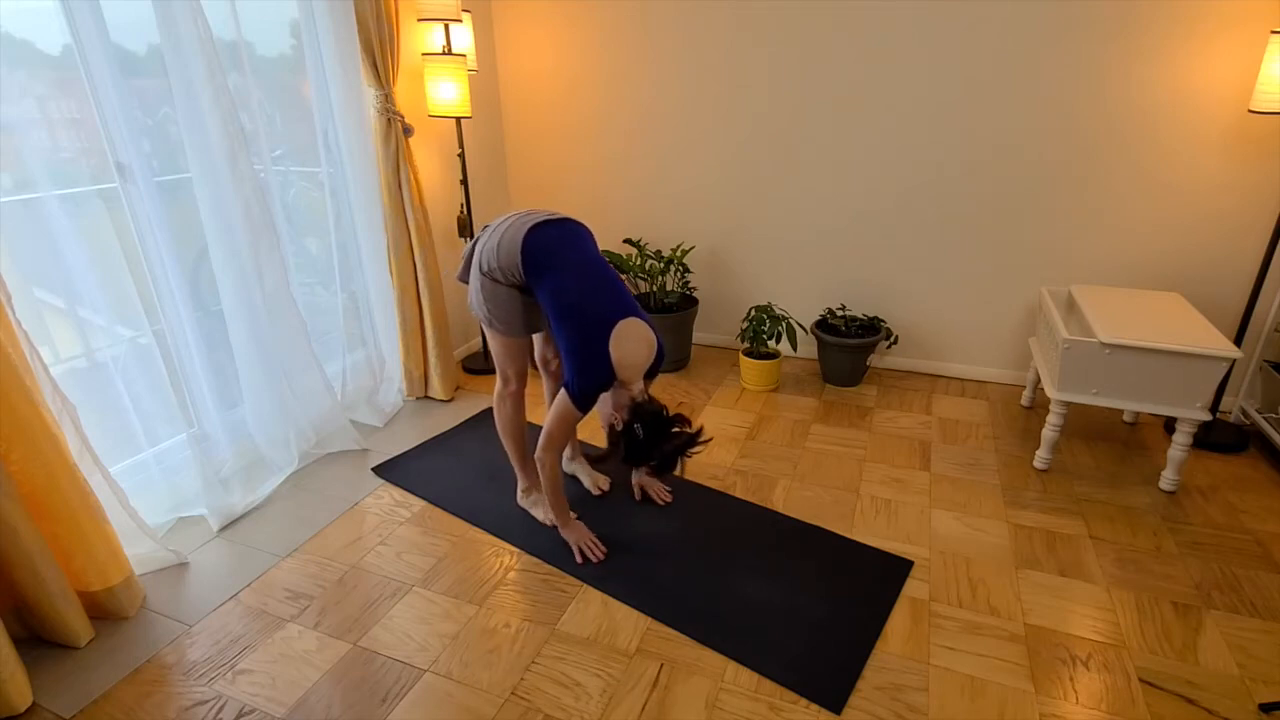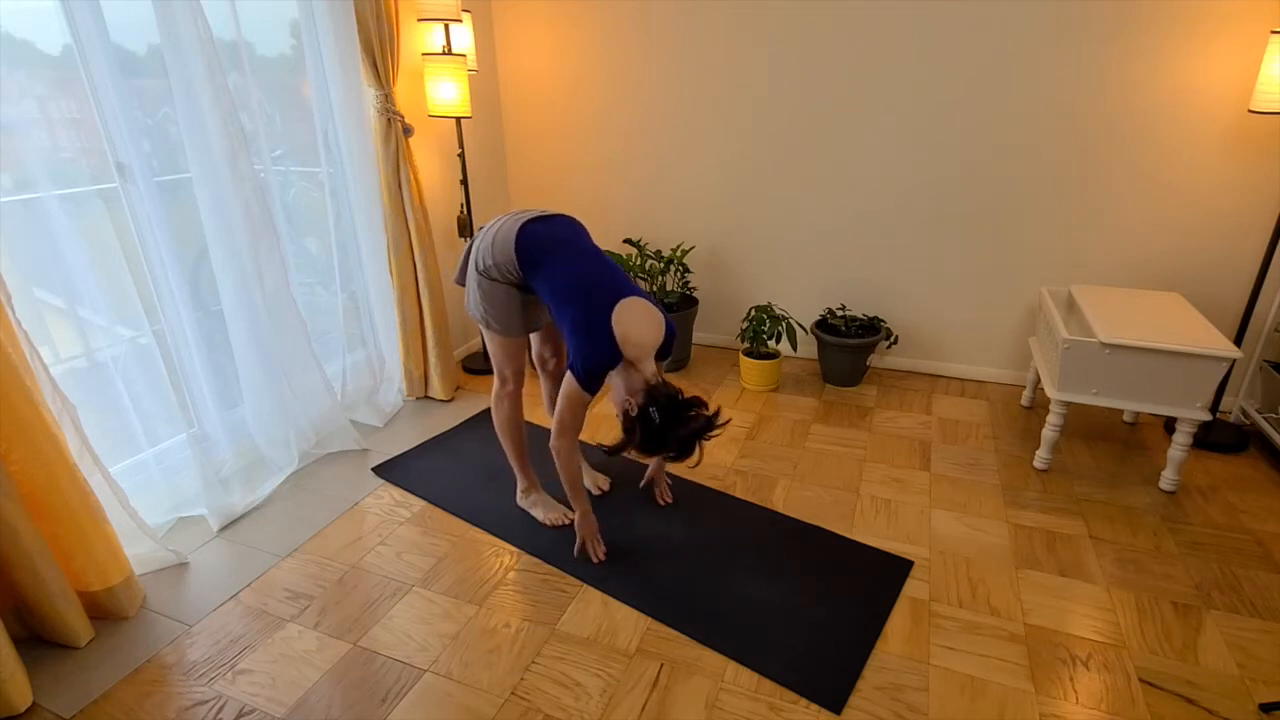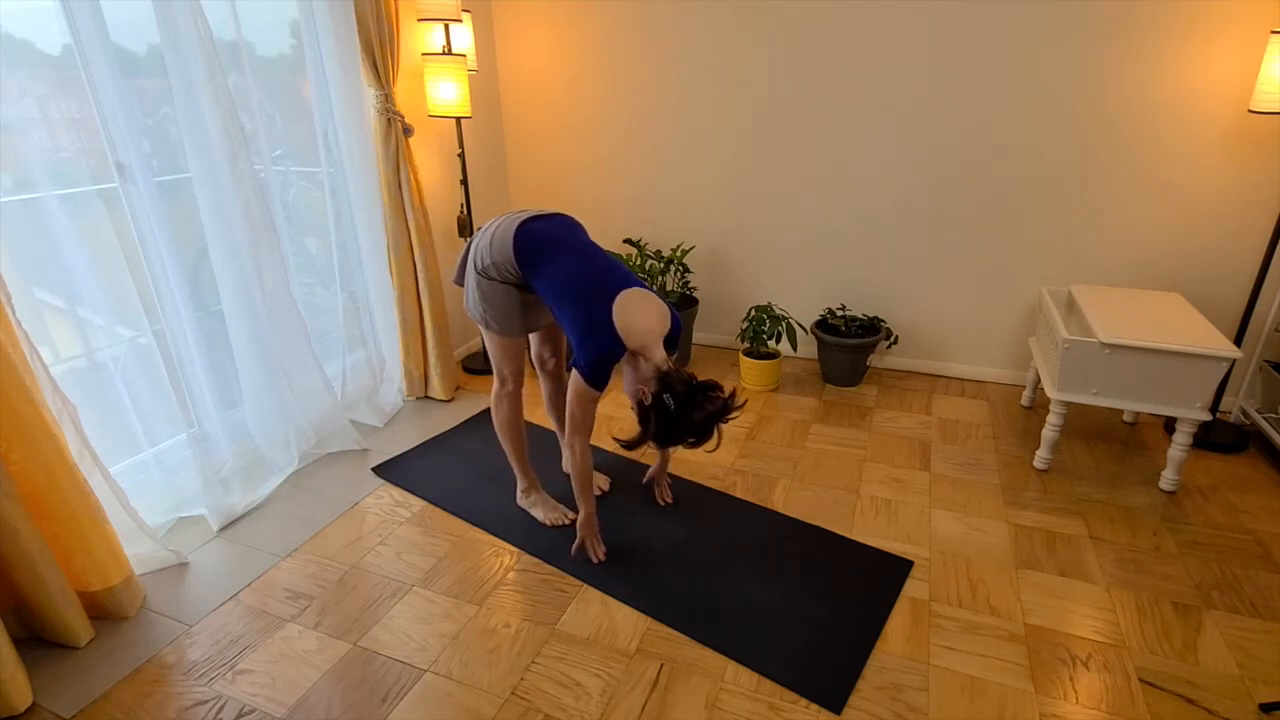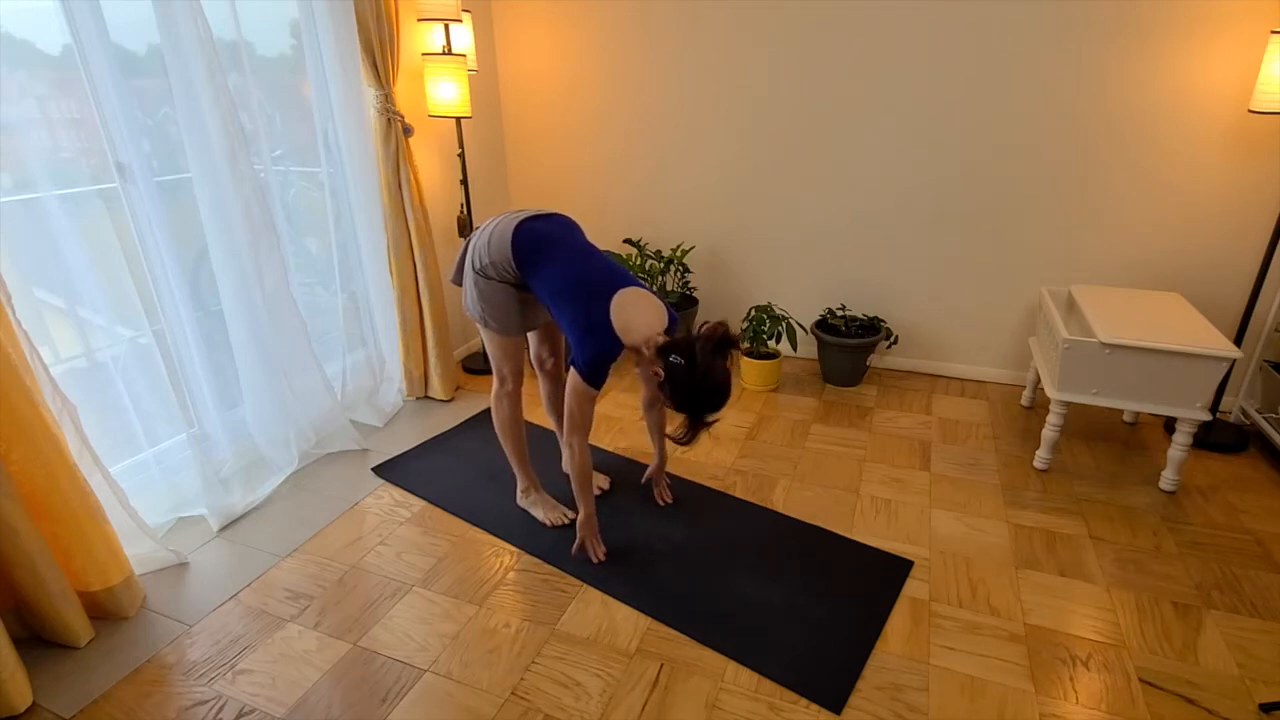
dt=0.5s
person 1, frame 1
left shoulder: (651, 354)
right shoulder: (593, 372)
left elbow: (639, 425)
right elbow: (545, 454)
left wrist: (640, 467)
right wrist: (566, 524)
right hip: (503, 253)
right knee: (512, 380)
left ankle: (574, 457)
right ankle: (527, 489)
person 1, frame 2
left shoulder: (663, 336)
right shoulder: (598, 355)
left elbow: (657, 403)
right elbow: (560, 442)
left wrist: (658, 463)
right wrist: (584, 516)
right hip: (500, 254)
left knee: (552, 362)
right knee: (510, 380)
left ankle: (576, 463)
right ankle: (527, 489)
person 1, frame 3
left shoulder: (668, 328)
right shoulder: (601, 349)
right elbow: (579, 439)
left wrist: (662, 461)
right wrist: (587, 517)
right hip: (498, 254)
left knee: (551, 363)
right knee: (510, 381)
left ankle: (567, 459)
right ankle: (527, 489)
person 1, frame 4
left shoulder: (667, 331)
right shoulder: (600, 346)
left elbow: (651, 401)
right elbow: (577, 438)
left wrist: (660, 461)
right wrist: (586, 516)
right hip: (497, 254)
left knee: (549, 363)
right knee: (509, 379)
left ankle: (567, 460)
right ankle: (527, 489)
